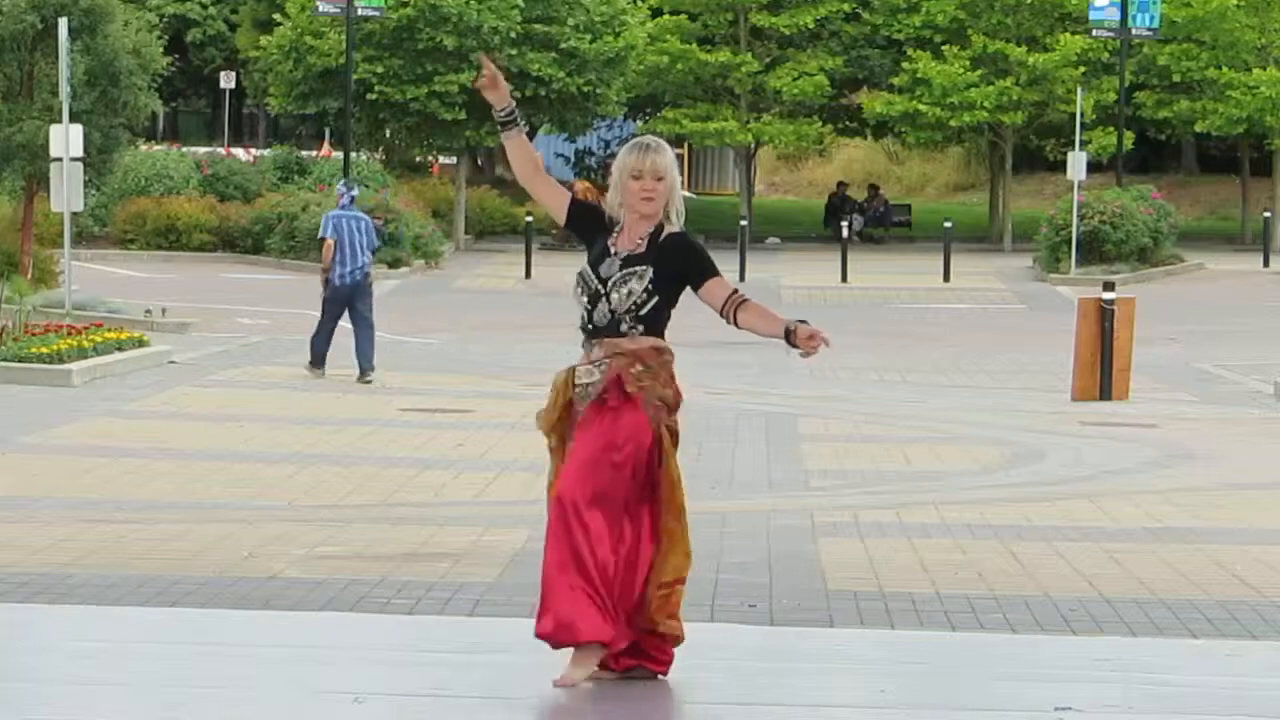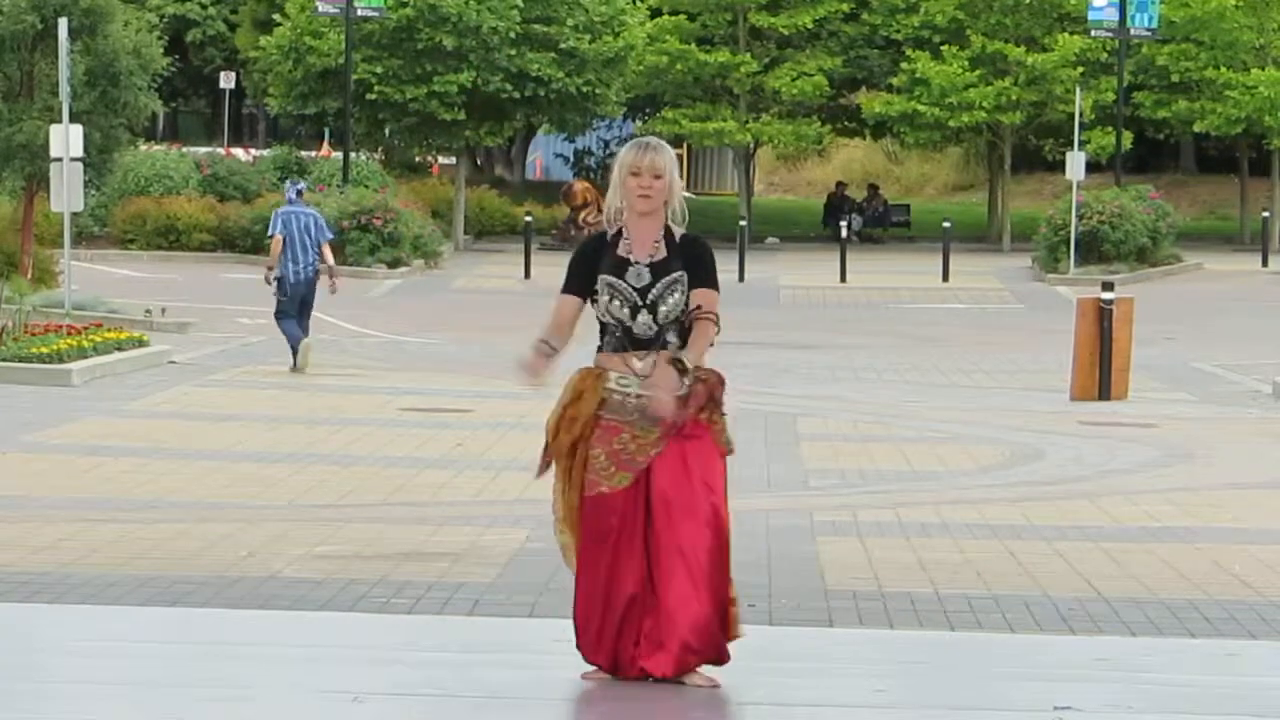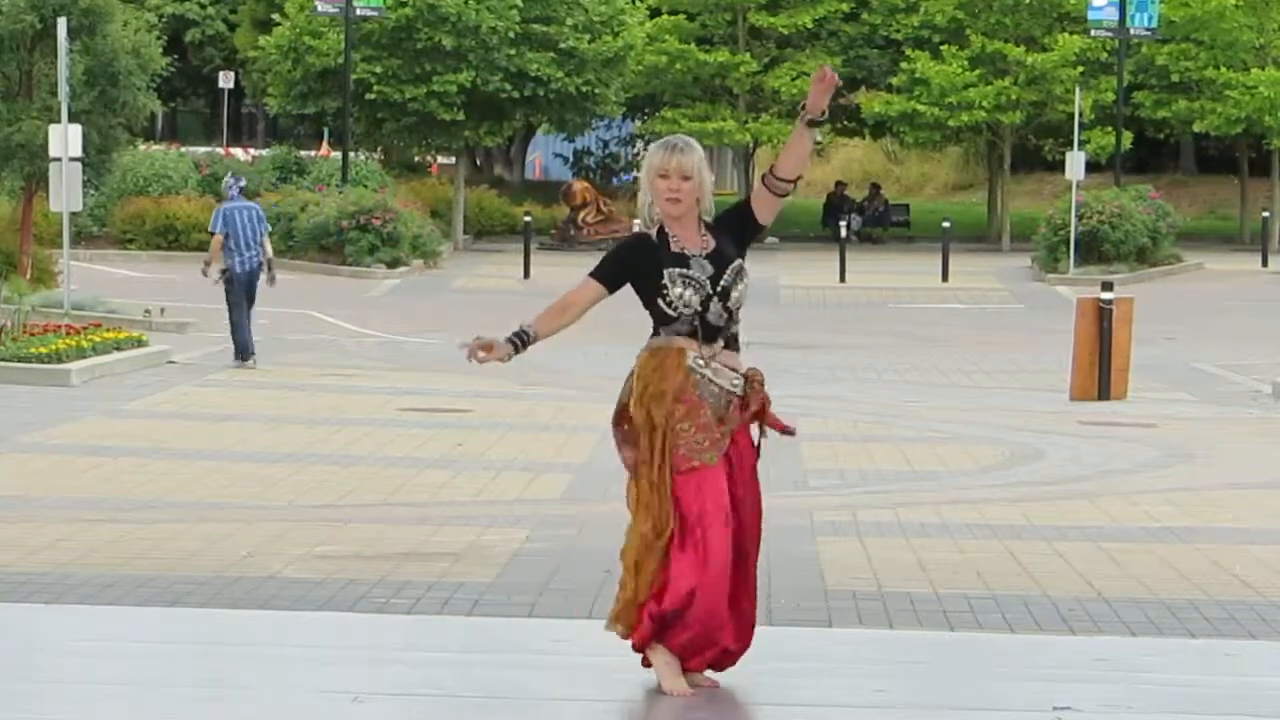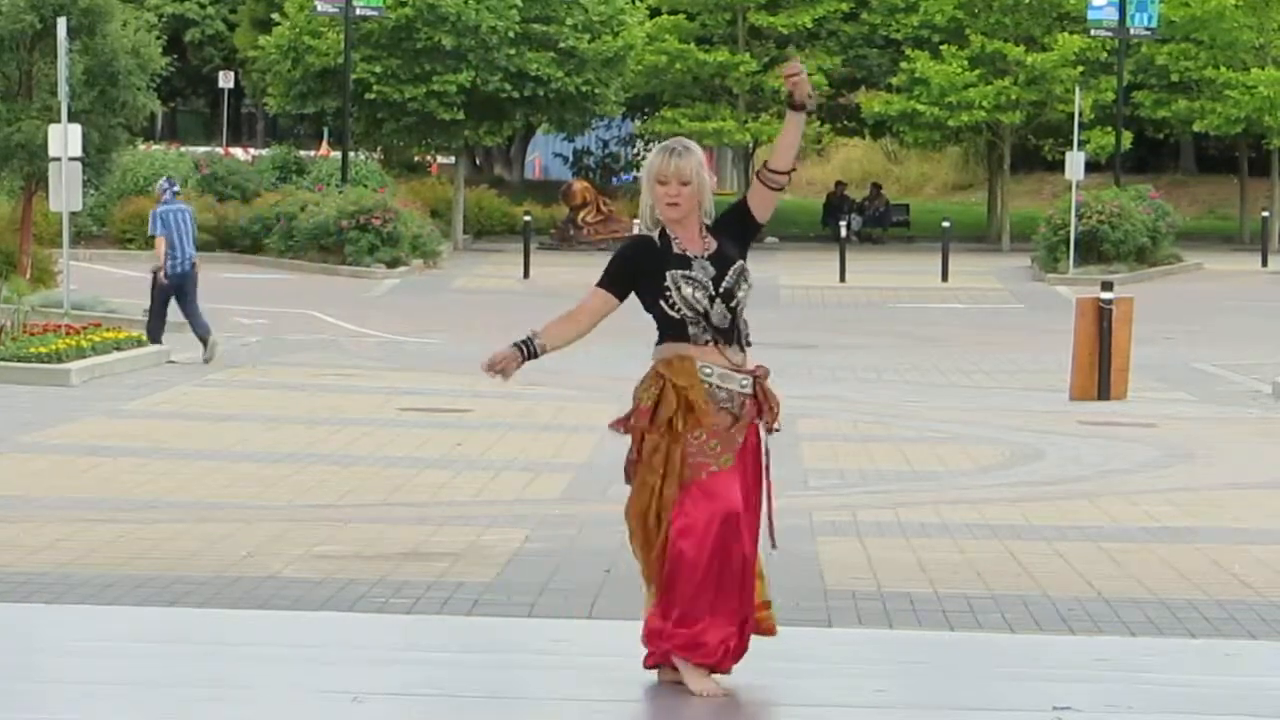
dt=0.7s
person 1, frame 1
left shoulder: (678, 248)
right shoulder: (598, 229)
left elbow: (731, 303)
right elbow: (533, 177)
left wrist: (790, 329)
right wrist: (504, 108)
left hip: (634, 391)
right hip: (593, 392)
left knee: (582, 503)
right knee: (618, 518)
left ankle: (595, 636)
right ankle: (636, 651)
person 1, frame 2
left shoulder: (691, 249)
right shoulder: (594, 251)
left elbow: (706, 320)
right elbow: (563, 320)
left wrist: (676, 372)
right wrist: (543, 351)
left hip: (683, 407)
right hip: (611, 405)
left knee: (690, 529)
right knee: (611, 531)
left ankle: (680, 652)
right ankle: (612, 652)
person 1, frame 3
left shoulder: (729, 232)
right shoulder: (638, 249)
left elbow: (781, 182)
right elbow: (574, 302)
left wrist: (812, 115)
right wrist: (512, 343)
left hip: (727, 397)
right hip: (672, 391)
left knee: (728, 527)
right knee: (692, 515)
left ankle: (691, 652)
right ankle: (662, 640)
person 1, frame 4
left shoulder: (729, 233)
right shoulder: (640, 251)
left elbow: (775, 175)
right elbow: (584, 315)
left wrist: (798, 105)
right wrist: (523, 351)
left hip: (735, 400)
right hip: (683, 397)
left knee: (729, 522)
right knee: (704, 517)
left ankle: (675, 655)
right ankle: (687, 647)
person 2, frame 1
left shoulder: (332, 216)
right shoulder: (365, 219)
left elbow: (329, 243)
left wrist: (325, 269)
left hip: (338, 279)
right hip: (361, 279)
left knee: (327, 322)
right knee: (363, 324)
left ankle: (316, 364)
right ankle: (366, 370)
person 2, frame 2
left shoulder: (281, 213)
right shoulder: (315, 215)
left elbow: (277, 240)
right elbow: (325, 246)
left wrist: (270, 268)
right wrist: (332, 273)
left hip: (289, 275)
right hip: (310, 274)
left knee: (284, 316)
right knee: (302, 317)
left ankle: (301, 343)
right ankle: (299, 359)
person 2, frame 3
left shoulder: (223, 209)
right shoulder: (255, 208)
left elbow: (218, 239)
right elbow: (265, 239)
left wrist: (208, 263)
right wrist: (271, 266)
left hip: (235, 267)
right hip: (254, 266)
left knee: (238, 313)
right knee: (245, 310)
left ankle: (247, 357)
right ankle: (241, 352)
person 2, frame 4
left shoulder: (158, 212)
right shoulder: (186, 209)
left elbow: (160, 241)
left wrist: (159, 268)
left hip: (169, 268)
right hip: (188, 267)
left knee: (157, 311)
right knee: (191, 309)
right ankle: (208, 339)
